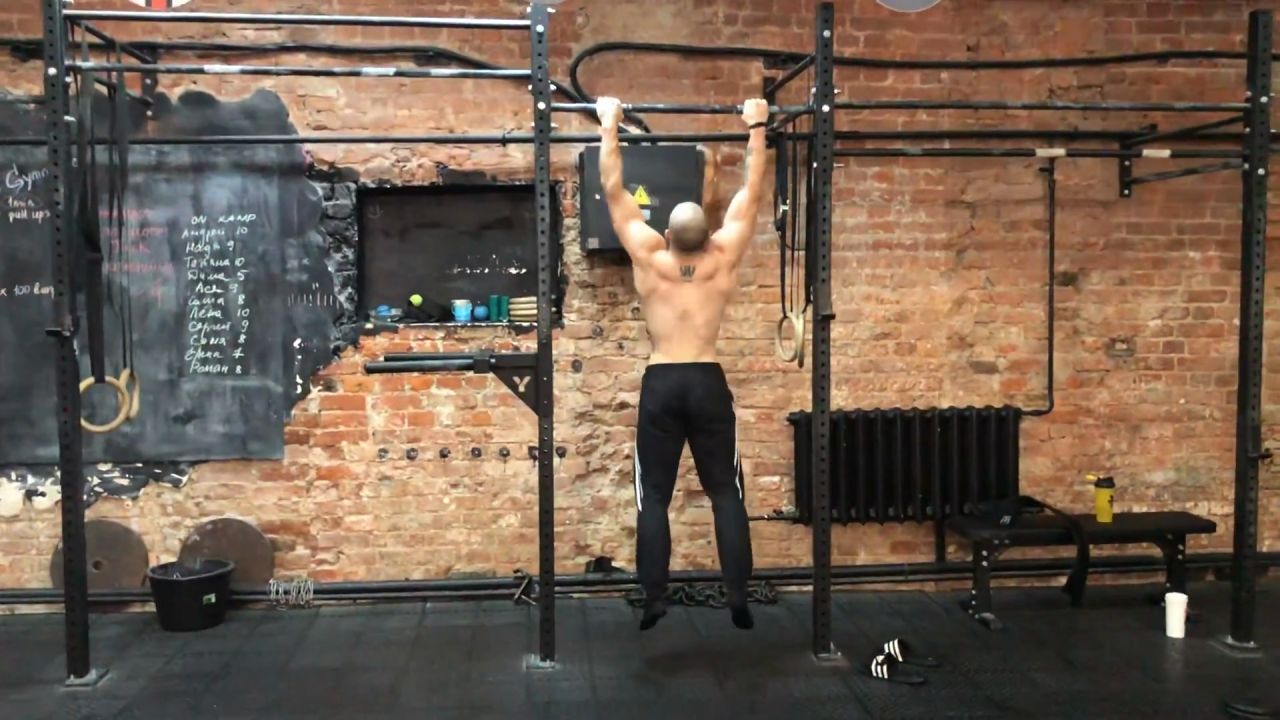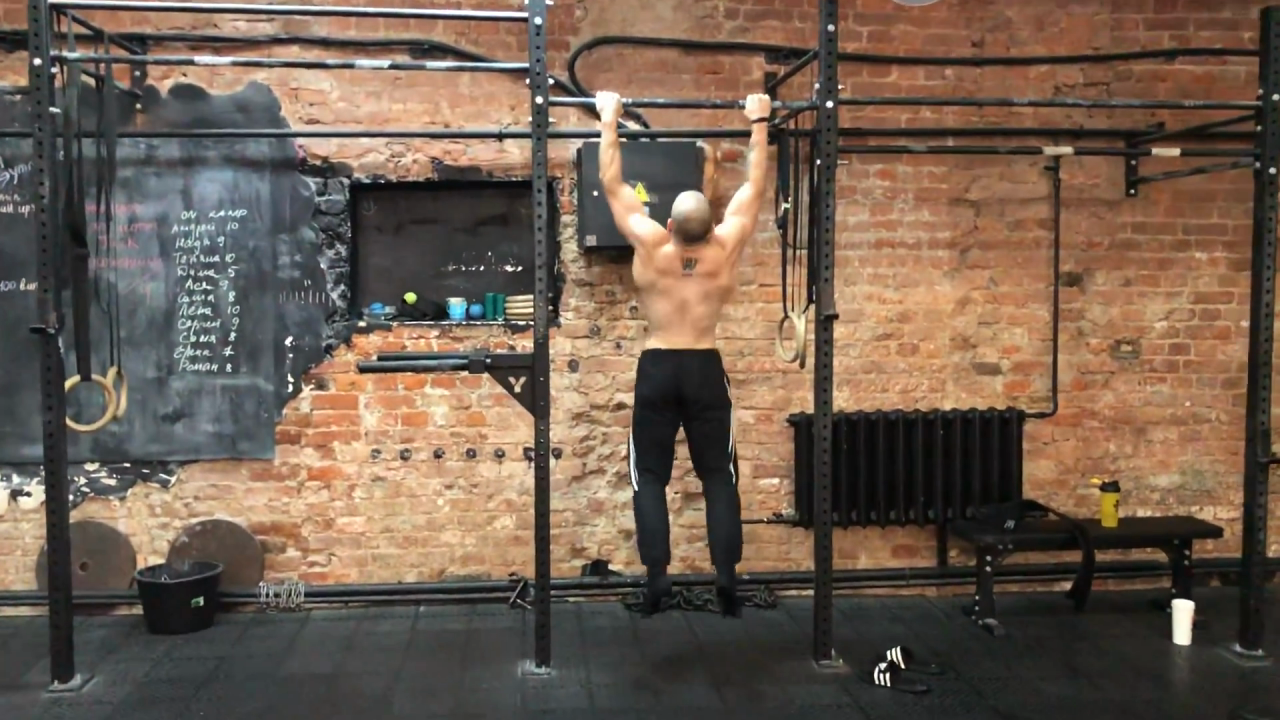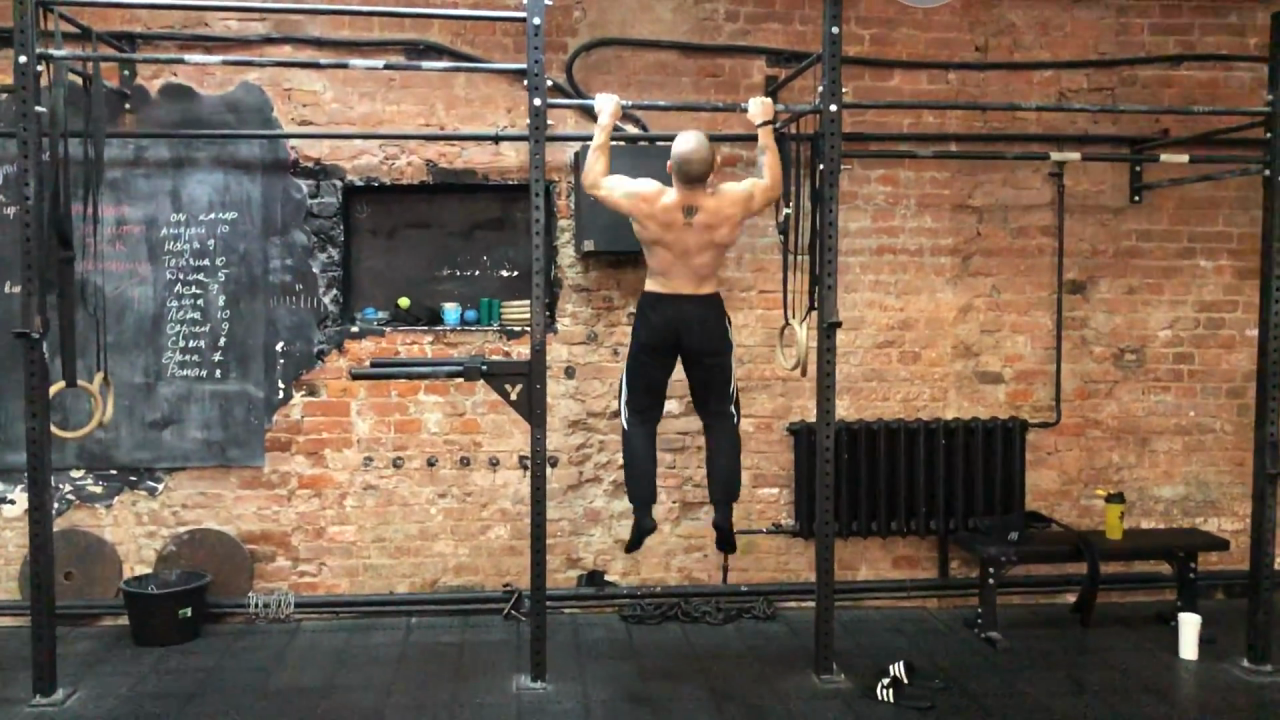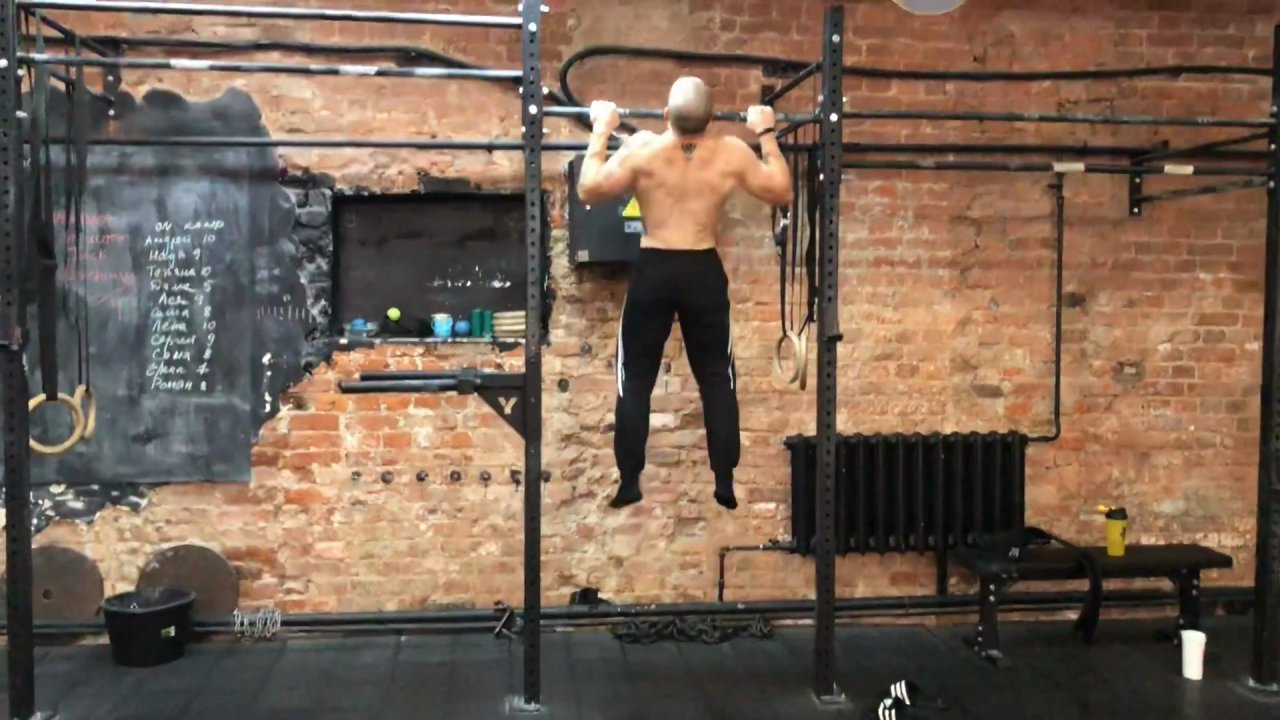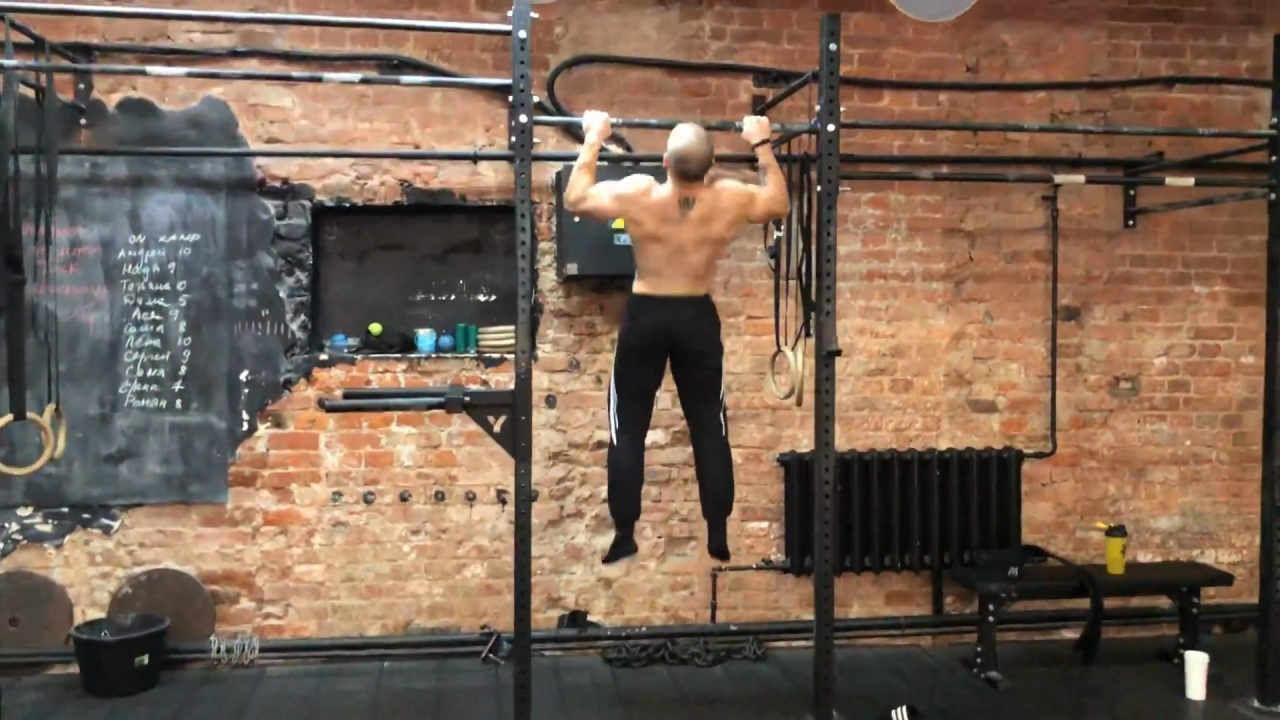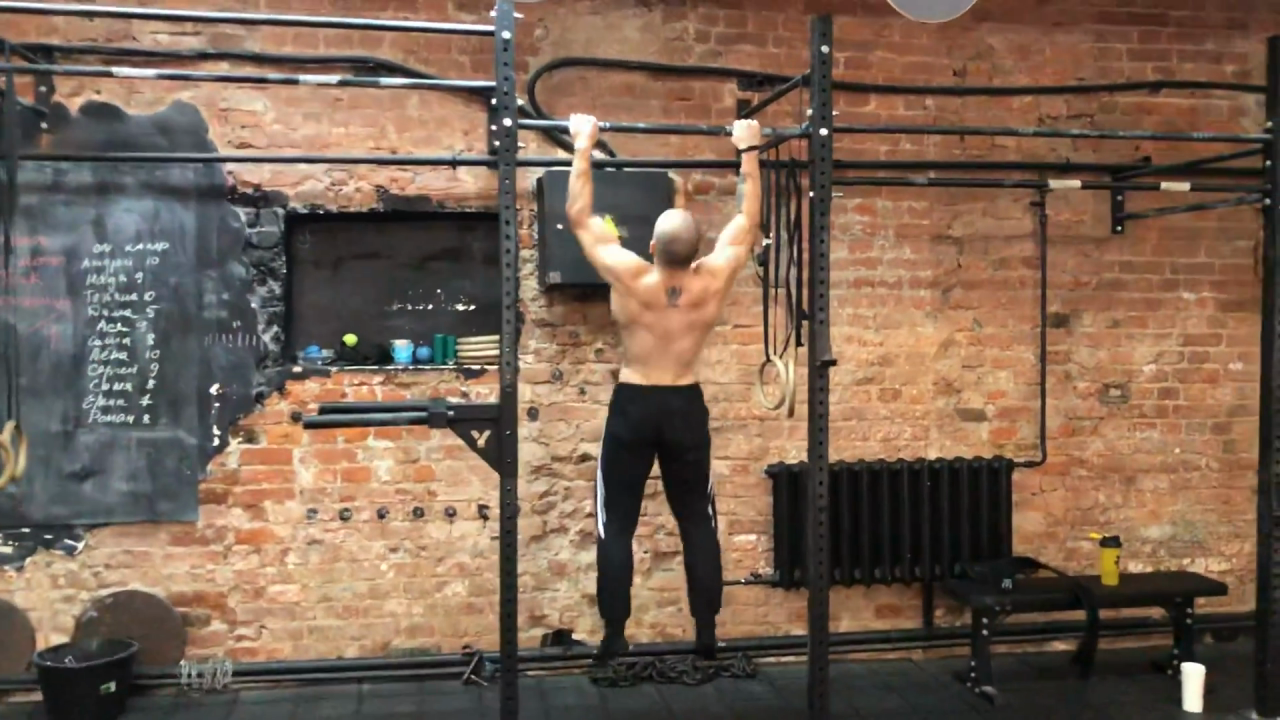
dt=0.2s
person 1, frame 1
left shoulder: (648, 259)
right shoulder: (724, 259)
left elbow: (614, 191)
right elbow: (751, 193)
left wrist: (609, 126)
right wrist: (756, 127)
left hip: (661, 385)
right hip: (708, 384)
left knee: (653, 497)
right knee: (726, 493)
left ankle: (655, 597)
right ankle: (738, 594)
person 1, frame 2
left shoulder: (648, 245)
right shoulder: (726, 248)
left elbow: (610, 182)
right elbow: (755, 184)
left wrist: (609, 119)
right wrist: (759, 122)
left hip: (657, 370)
right hip: (705, 370)
left knee: (649, 478)
right knee: (718, 476)
left ankle: (656, 573)
right ankle: (726, 577)
person 1, frame 3
left shoulder: (646, 198)
right shoulder: (732, 201)
left elbow: (591, 181)
right elbow: (775, 185)
left wrist: (604, 123)
right wrist: (765, 124)
left hip: (656, 314)
right hip: (707, 316)
left knee: (640, 418)
right knee: (720, 418)
left ankle: (642, 514)
right ankle: (724, 518)
person 1, frame 4
left shoulder: (642, 148)
right shoulder: (733, 153)
left elbow: (588, 190)
right elbow: (783, 193)
left wrist: (601, 132)
right wrist: (766, 133)
left hip: (652, 270)
right hip: (704, 272)
left knee: (635, 380)
right knee: (716, 377)
left ankle: (630, 482)
right ankle: (724, 482)
person 1, frame 5
left shoulder: (640, 196)
right shoulder: (729, 200)
left elbow: (576, 198)
right elbow: (778, 202)
left wrist: (593, 141)
right wrist: (763, 147)
left hip: (644, 318)
right hip: (698, 319)
left knee: (627, 429)
right knee: (709, 427)
left ankle: (624, 535)
right ankle: (718, 535)
person 1, frame 6
left shoulder: (629, 279)
right shoulder: (714, 281)
left elbow: (579, 215)
right elbow: (749, 220)
left wrist: (583, 146)
right wrist: (749, 153)
left hip: (632, 408)
right hip: (686, 408)
left knee: (616, 526)
right knee: (697, 522)
left ankle: (615, 633)
right ankle: (706, 631)
